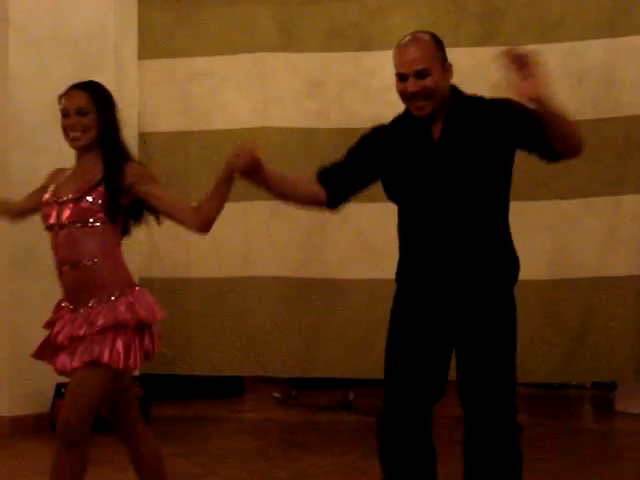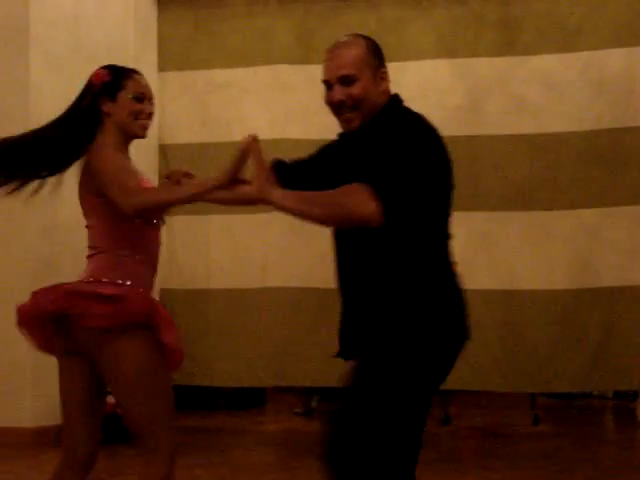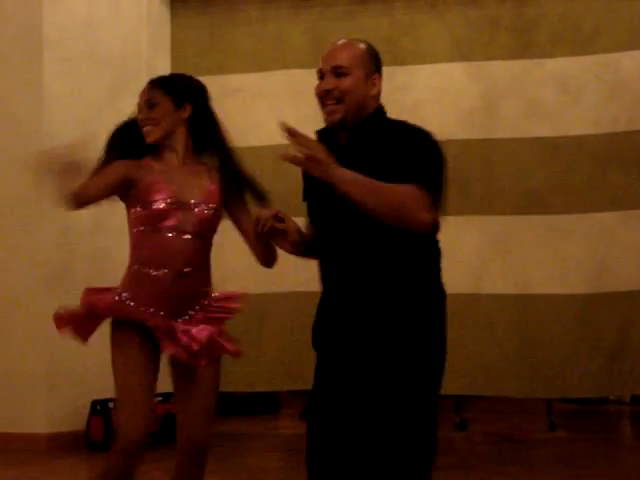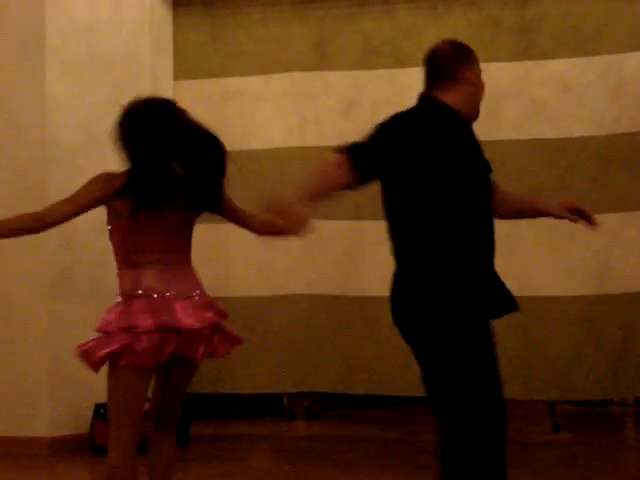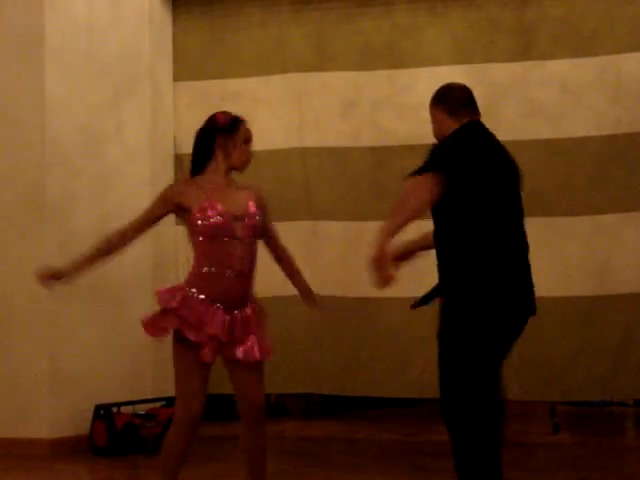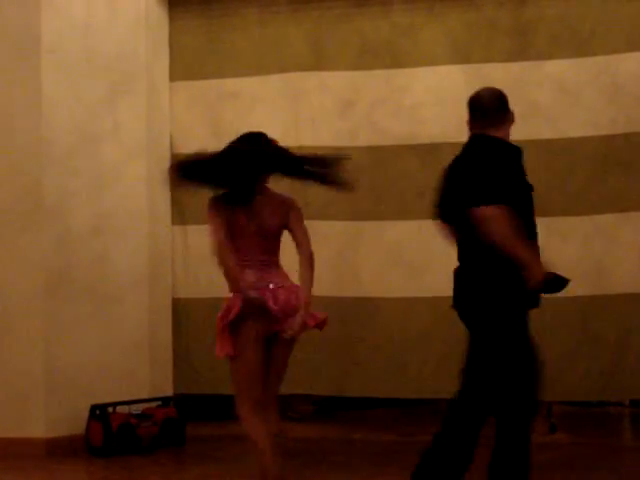
dt=0.5s
person 1, frame 1
left shoulder: (495, 119)
right shoulder: (386, 141)
left elbow: (569, 146)
right elbow: (324, 190)
left wrist: (540, 102)
right wrist: (261, 176)
left hip: (487, 292)
right hip: (417, 293)
left knee: (493, 420)
right knee: (402, 416)
person 1, frame 2
left shoulder: (405, 135)
right shoulder: (358, 144)
left elbow: (365, 209)
right elbow: (289, 177)
left wrist: (276, 195)
left hip: (413, 331)
right hip: (387, 330)
person 1, frame 3
left shoulder: (410, 145)
right shoulder: (334, 150)
left elbow: (419, 215)
left wrist: (334, 174)
right wrist: (290, 235)
left hip: (402, 337)
right hip: (343, 335)
person 1, frame 4
left shoulder: (457, 137)
right shoulder: (417, 129)
left elbow: (484, 196)
right elbow: (351, 162)
left wrist: (548, 208)
right wrist: (304, 200)
right hip: (446, 303)
left knee: (465, 425)
right knee: (476, 431)
person 1, frame 5
left shoulder: (457, 149)
right shoulder: (496, 155)
left elbow: (427, 184)
left wrist: (385, 238)
right wrist: (414, 246)
left hip: (473, 298)
right hip: (505, 295)
left knee: (464, 408)
right knee: (479, 398)
person 1, frame 6
left shoulder: (459, 166)
right shoulder: (504, 157)
left elbow: (447, 213)
right elbow: (488, 211)
right wrist: (529, 260)
left hip: (475, 291)
right hip: (499, 293)
left knee: (517, 388)
right knee: (477, 399)
person 2, frame 1
left shoulder: (126, 172)
right shoulder: (57, 179)
left elbow: (198, 221)
left wrist: (227, 175)
left hip: (112, 311)
right hip: (77, 315)
left knee: (71, 425)
right knee: (127, 424)
person 2, frame 2
left shoulder: (98, 162)
right shoulder: (107, 152)
right elbow: (132, 203)
left wrist: (170, 186)
right wrist: (215, 182)
left hip: (85, 309)
right hip: (117, 309)
person 2, frame 3
left shoulder: (221, 178)
right shoulder: (131, 170)
left elbow: (266, 258)
right elbow: (78, 199)
left hip: (195, 320)
right hip: (137, 317)
left knee: (195, 444)
right knee: (132, 437)
person 2, frame 4
left shoulder: (113, 185)
right shoulder: (196, 186)
left elbow: (42, 219)
right elbow: (260, 225)
right wrist: (290, 225)
left hip: (137, 318)
right hip: (189, 315)
left knee: (121, 444)
right knee: (164, 426)
person 2, frame 5
left shoulder: (253, 198)
right shoulder: (184, 192)
left elbow: (277, 249)
right elbow: (127, 233)
left wrist: (304, 290)
right wrist: (71, 269)
left hip: (239, 313)
right hip: (196, 310)
left knee: (254, 410)
right knee: (188, 415)
person 2, frame 6
left shoulder: (222, 204)
right shoulder: (287, 206)
left elbow: (221, 247)
right elbow: (307, 255)
left wrist: (242, 290)
right wrist: (303, 302)
left hip: (250, 305)
right hip: (282, 300)
left knee: (247, 405)
right knee: (266, 399)
